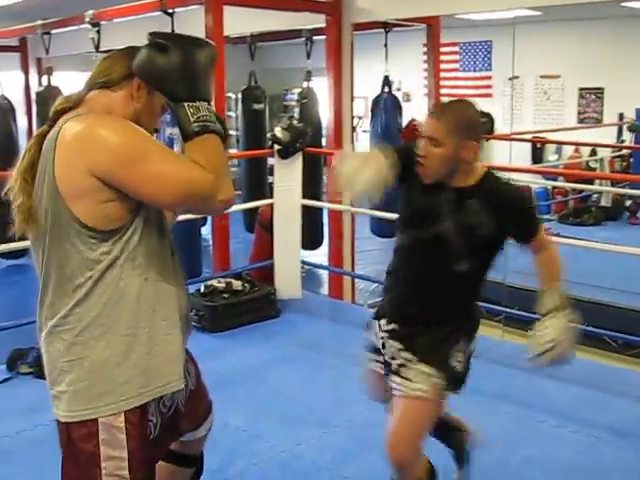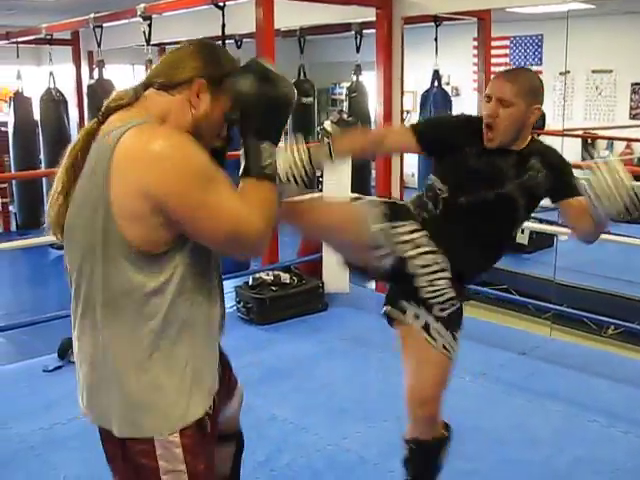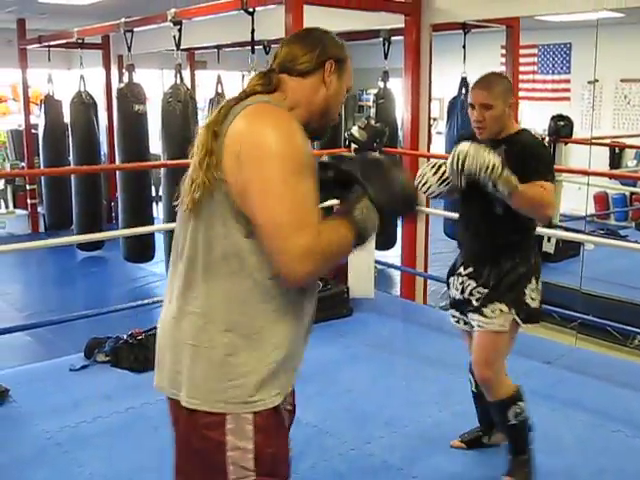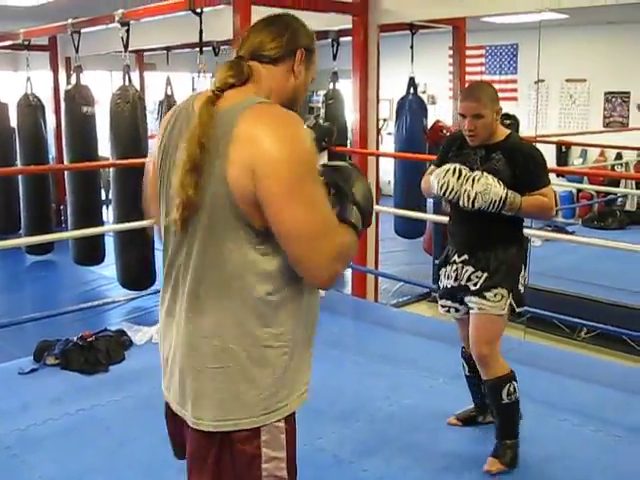
dt=1s
person 1, frame 1
left shoulder: (76, 137)
right shoulder: (97, 136)
left elbow: (159, 206)
right elbow: (215, 193)
left wrist: (194, 113)
right wrist: (192, 102)
left hip: (143, 358)
right hip: (107, 376)
left knee: (192, 431)
person 1, frame 2
left shoulder: (117, 133)
right shoulder: (159, 151)
right elbow: (251, 236)
left wrist: (231, 143)
right wrist: (262, 138)
right hip: (149, 386)
left knee: (225, 418)
person 1, frame 3
left shoulder: (246, 117)
right shoulder: (271, 127)
right elbow: (300, 260)
right wrist: (367, 210)
left hip: (241, 357)
right hip: (227, 371)
person 1, frame 4
left shoulder: (182, 117)
right shoulder: (275, 129)
right elbow: (322, 266)
right wrist: (352, 205)
left hip: (196, 356)
right hip: (240, 375)
person 2, frame 1
left shoulder: (503, 199)
right shoulder: (415, 164)
left elbow: (543, 249)
right elbow: (363, 165)
left wrist: (556, 310)
right wrist: (356, 169)
left hip: (437, 335)
right hip: (394, 313)
right knee: (382, 392)
right ankle: (455, 435)
person 2, frame 2
left shoulder: (547, 165)
right shoulder: (456, 131)
left elbow: (584, 228)
right elbow: (381, 138)
left wrist: (604, 207)
right wrist: (315, 153)
left hip: (439, 282)
right hip: (405, 238)
left knee: (424, 409)
right knee: (302, 214)
person 2, frame 3
left shoulder: (529, 149)
right shoulder: (472, 144)
left elbow: (544, 209)
right elbow: (454, 182)
left wrist: (496, 175)
right wrist: (441, 175)
left hip: (509, 271)
right hip: (469, 266)
left knee: (487, 369)
right knee: (482, 359)
right ankle: (491, 428)
person 2, frame 4
left shoulder: (522, 153)
right shoulder: (455, 143)
left elbow: (547, 206)
right elbow: (426, 184)
left wrist: (503, 199)
right wrist: (440, 181)
left hip: (497, 260)
right hip: (457, 256)
left knee: (485, 350)
right knee: (468, 343)
left ankle: (508, 440)
right ankle: (483, 406)
